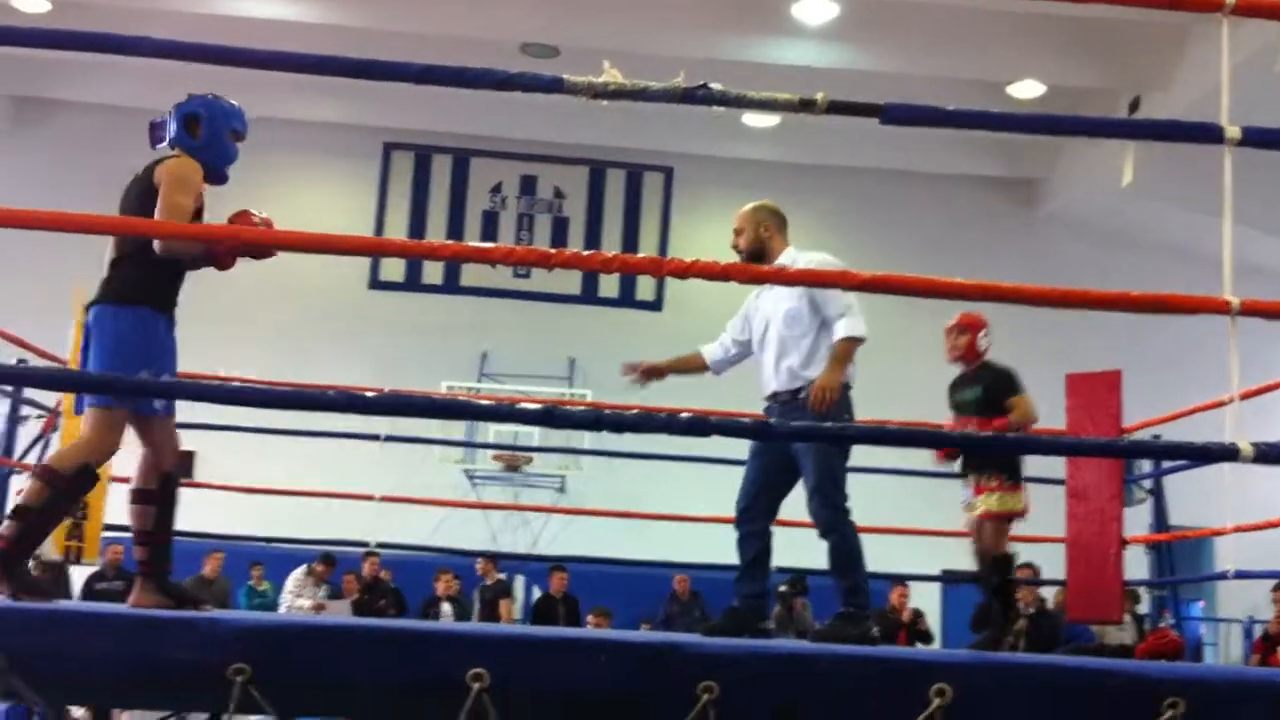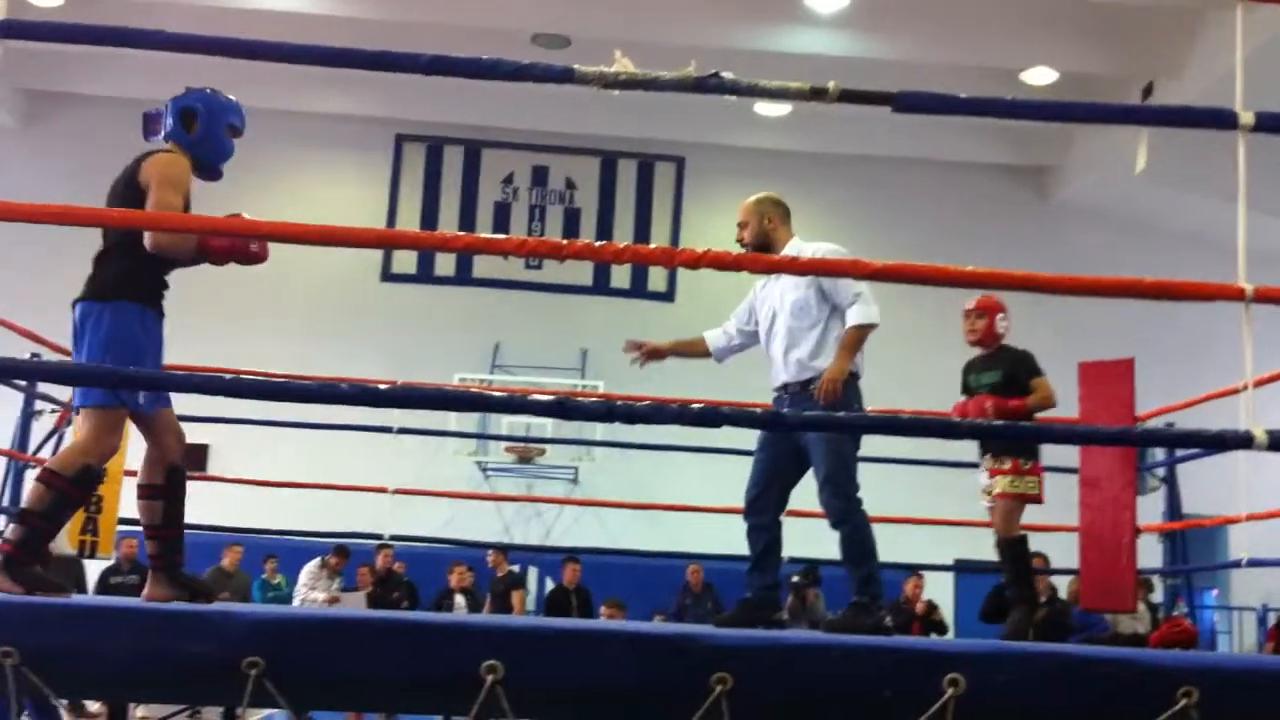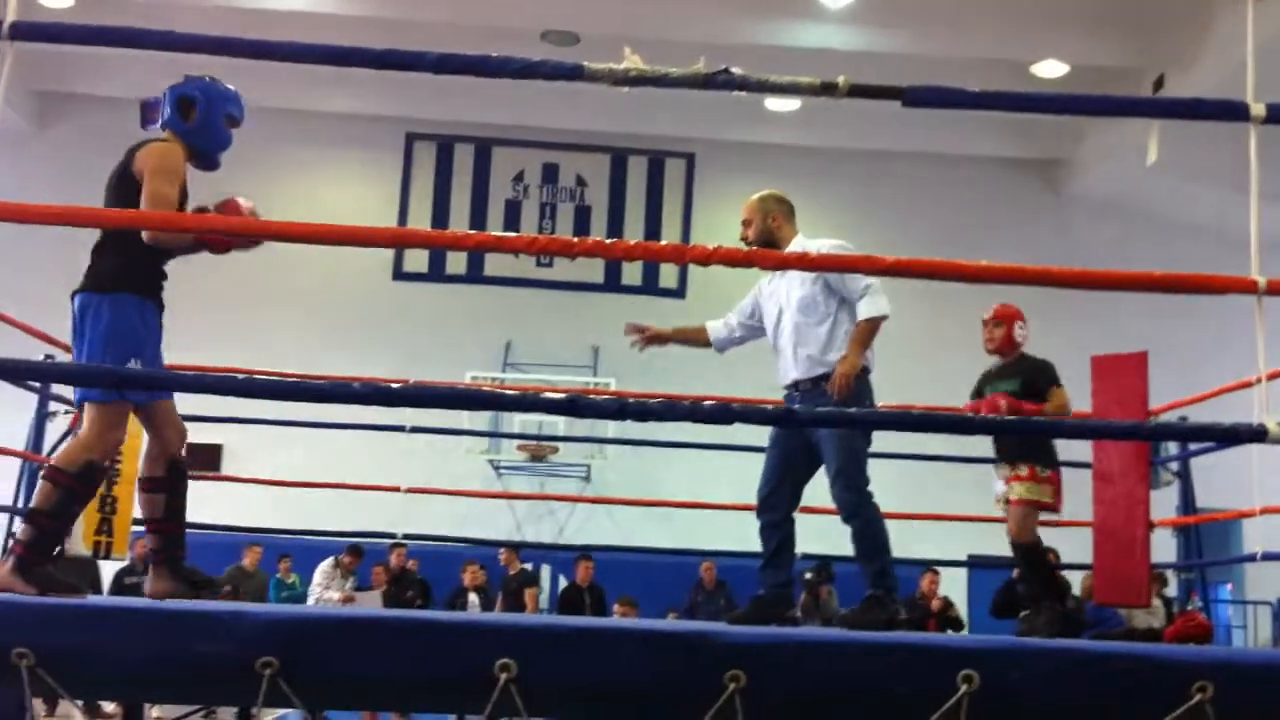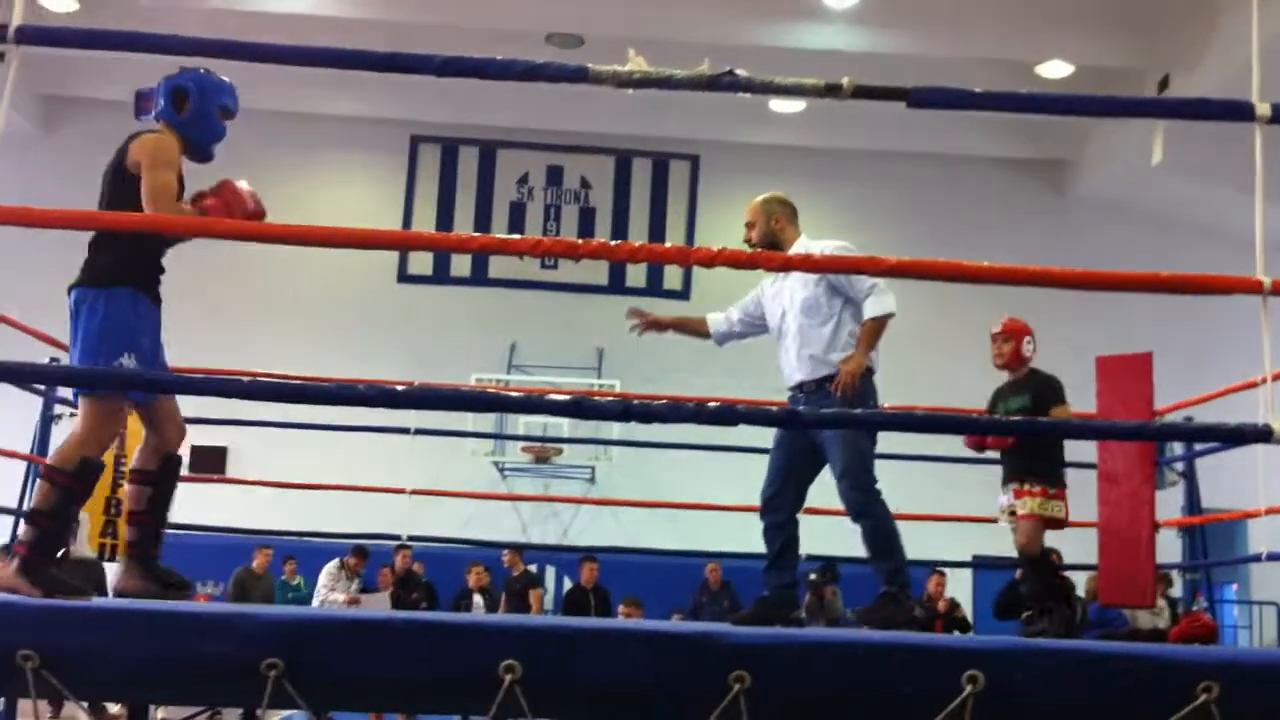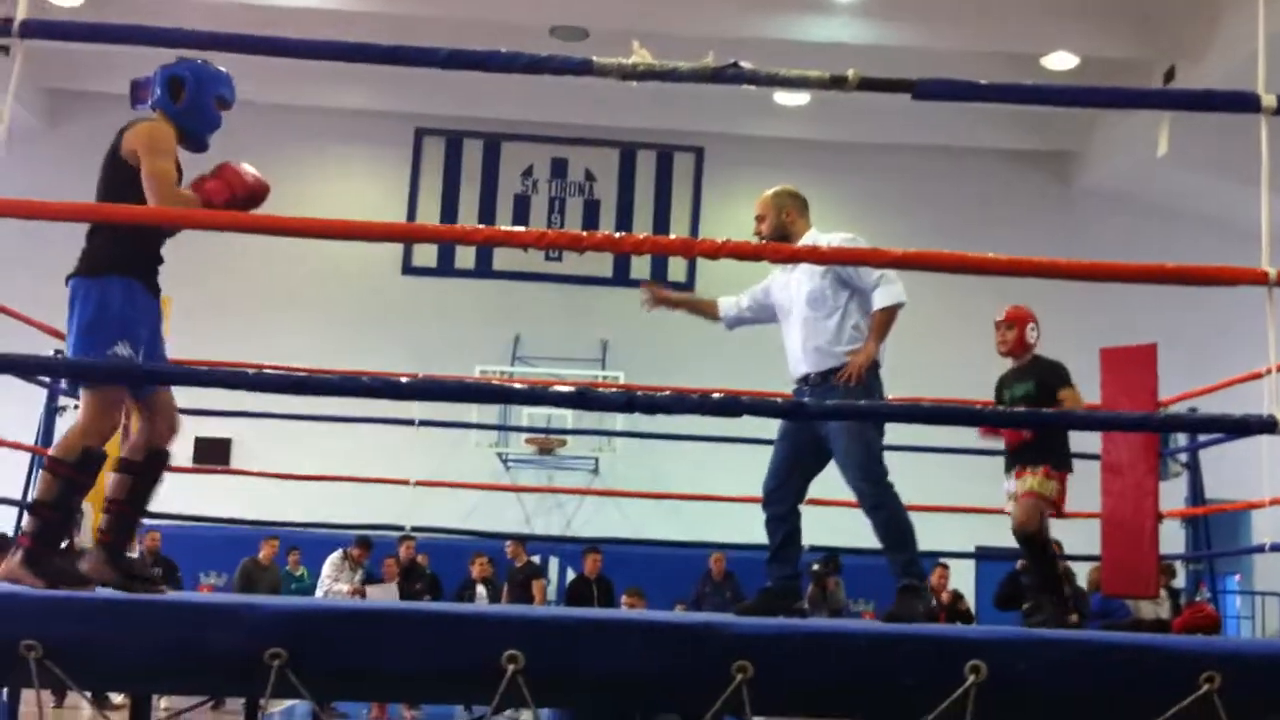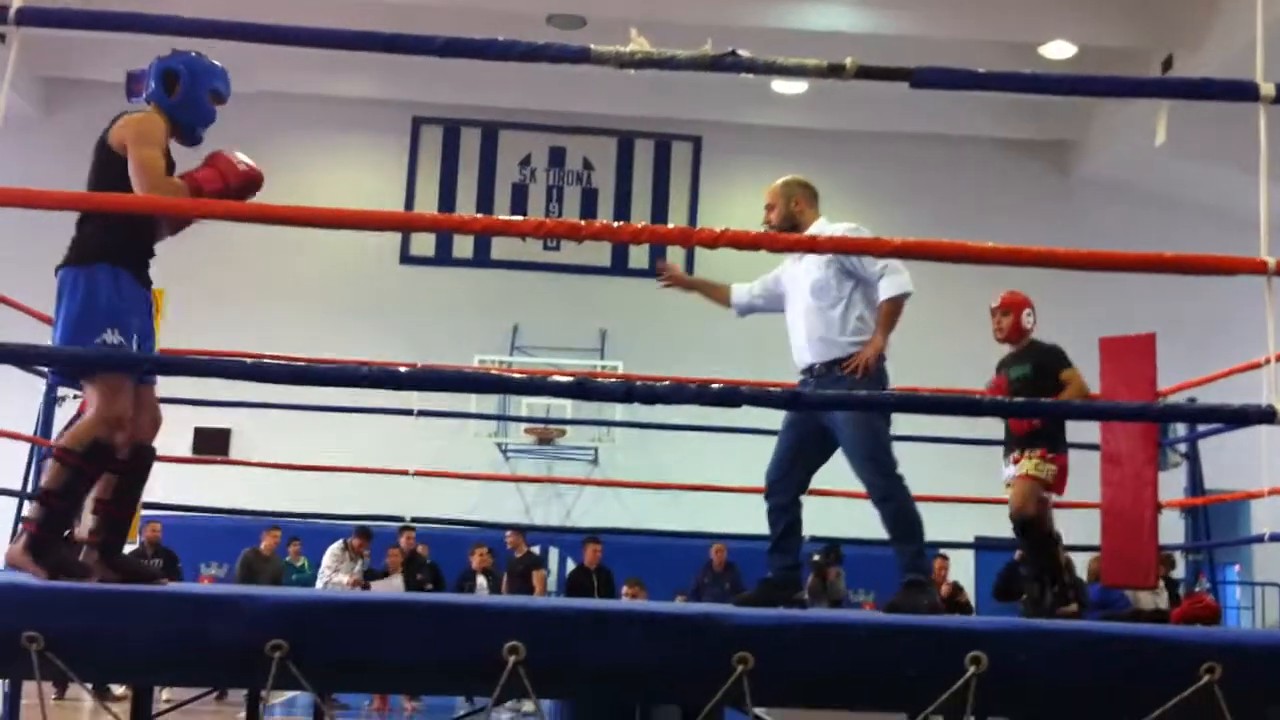
dt=0.1s
person 1, frame 1
left shoulder: (150, 178)
right shoulder: (183, 169)
right elbow: (169, 240)
left wrist: (206, 252)
right wrist: (226, 242)
left hip: (125, 314)
right hip: (135, 314)
left knee: (163, 450)
right knee: (99, 438)
left ankle: (153, 583)
person 1, frame 2
left shoulder: (140, 172)
right shoulder: (170, 163)
right elbow: (158, 240)
left wrist: (201, 250)
right wrist: (218, 243)
left hip: (116, 310)
right hip: (123, 310)
left knee: (168, 443)
right knee: (98, 439)
left ankle: (165, 576)
person 1, frame 3
left shoulder: (146, 161)
right shoulder: (164, 153)
right elbow: (155, 228)
left wrist: (199, 237)
right wrist: (214, 231)
left hip: (128, 305)
right hip: (118, 302)
left knee: (168, 434)
right knee: (103, 433)
left ankle: (167, 570)
person 1, frame 4
left shoulder: (143, 154)
right shoulder: (159, 144)
right elbow: (160, 218)
left wrist: (201, 214)
right wrist: (215, 211)
left hip: (125, 299)
right hip: (114, 296)
left knee: (167, 428)
right knee: (99, 428)
left ankle: (140, 564)
person 1, frame 5
left shoulder: (150, 144)
right shoulder: (154, 131)
right elbow: (166, 205)
left wrist: (206, 202)
right wrist: (217, 192)
left hip: (131, 291)
right hip: (110, 286)
left knee: (159, 422)
right knee: (100, 420)
left ankle: (106, 553)
person 1, frame 6
left shoulder: (144, 137)
right shoulder: (143, 123)
right elbow: (153, 195)
left wrist: (197, 203)
right wrist: (210, 181)
left hip: (121, 281)
right hip: (100, 275)
left knee: (142, 421)
right knee: (111, 410)
left ankle: (101, 552)
person 2, frame 1
left shoulder: (816, 268)
right shoulder: (759, 297)
left elbow: (851, 322)
right elbow: (722, 351)
left wrist: (832, 372)
right wrist: (665, 367)
left hip: (818, 408)
right hip: (778, 412)
left knee: (828, 511)
right knee: (751, 512)
left ankle: (855, 615)
right ankle: (750, 608)
person 2, frame 2
left shoulder: (823, 258)
right shoulder: (764, 288)
left elbow: (863, 309)
right elbow: (726, 338)
left wrist: (842, 361)
right wrist: (667, 349)
left hip: (827, 398)
right hip: (787, 403)
left knee: (839, 501)
right knee: (760, 504)
left ankle: (869, 605)
right ankle: (762, 599)
person 2, frame 3
left shoulder: (828, 253)
right shoulder: (768, 286)
left elbow: (873, 300)
right elbow: (726, 331)
left wrist: (854, 356)
right wrist: (668, 335)
left hip: (838, 394)
right hip: (798, 400)
left knee: (851, 496)
right knee: (772, 501)
left ankle: (882, 597)
right ankle: (776, 596)
person 2, frame 4
left shoulder: (831, 254)
right shoulder: (772, 288)
left elbow: (879, 299)
right elbow: (726, 325)
left wrist: (860, 355)
right wrist: (668, 323)
left hip: (842, 395)
right hip: (801, 402)
left knee: (859, 494)
right knee: (776, 503)
left ankle: (896, 594)
right ankle: (780, 597)
person 2, frame 5
left shoulder: (839, 248)
right shoulder: (780, 279)
left elbow: (889, 289)
right elbow: (733, 309)
left wrist: (870, 347)
right wrist: (677, 300)
left hip: (847, 388)
right hip: (807, 394)
left knee: (870, 487)
right knee: (779, 494)
left ankle: (912, 588)
right ankle: (783, 588)
person 2, frame 6
left shoulder: (844, 238)
right shoulder: (791, 268)
left elbow: (895, 279)
right elbow: (745, 297)
left wrist: (878, 339)
right wrist: (690, 283)
left hip: (853, 379)
right hip: (812, 385)
left knee: (880, 478)
right knee: (780, 483)
left ankle: (918, 583)
right ankle: (783, 578)
person 3, frame 1
left shoulder: (998, 376)
right shoulder: (956, 385)
left elbow: (1027, 416)
left wrist: (985, 430)
right wrist: (949, 443)
left hip: (999, 471)
right hip: (974, 473)
left knee: (992, 547)
right knee: (982, 548)
left ankle: (999, 623)
right ankle: (1004, 615)
person 3, frame 2
left shoulder: (1018, 359)
right shoulder: (971, 368)
left elbow: (1047, 397)
right elbow: (970, 408)
left wrist: (1004, 407)
right wrist: (962, 414)
left hip: (1017, 454)
right hip: (991, 456)
left knee: (1005, 527)
right knee: (1003, 530)
left ankle: (1024, 604)
right ankle: (1024, 600)
person 3, frame 3
left shoulder: (1037, 369)
right shoulder: (989, 378)
left elbow: (1064, 407)
right elbow: (976, 412)
left wrist: (1018, 409)
right wrist: (974, 416)
left hip: (1034, 463)
right hip: (1008, 466)
left knee: (1021, 535)
right knee: (1017, 537)
left ankle: (1053, 603)
right ankle: (1043, 606)
person 3, frame 4
left shoulder: (1046, 385)
right shoulder: (1001, 394)
right elbow: (990, 435)
left wrist: (1019, 431)
right wrist: (979, 438)
left hip: (1042, 480)
right hip: (1013, 481)
left knee: (1029, 545)
right knee: (1028, 550)
right ankle: (1046, 608)
person 3, frame 5
left shoulder: (1049, 370)
right shoulder: (1005, 380)
left elbow: (1075, 408)
left wrist: (1033, 424)
right wrist: (992, 427)
left hip: (1047, 463)
right hip: (1017, 465)
left knee: (1022, 523)
right knee: (1036, 535)
left ankle: (1050, 596)
right ankle: (1059, 606)
person 3, frame 6
left shoulder: (1046, 353)
right shoulder: (1004, 365)
left elbow: (1081, 388)
right wrist: (994, 398)
left hip: (1044, 447)
right hip: (1015, 450)
left knee: (1019, 508)
right knee: (1039, 522)
left ankle: (1038, 582)
right ankle: (1059, 594)
